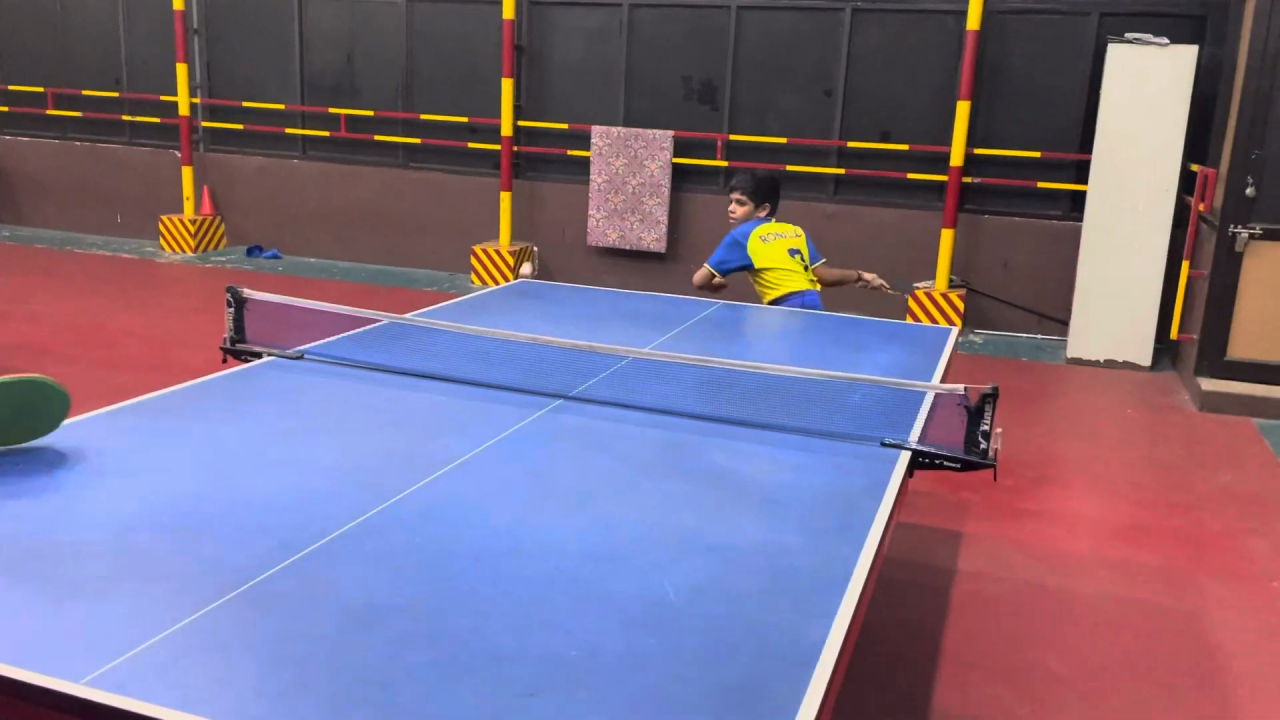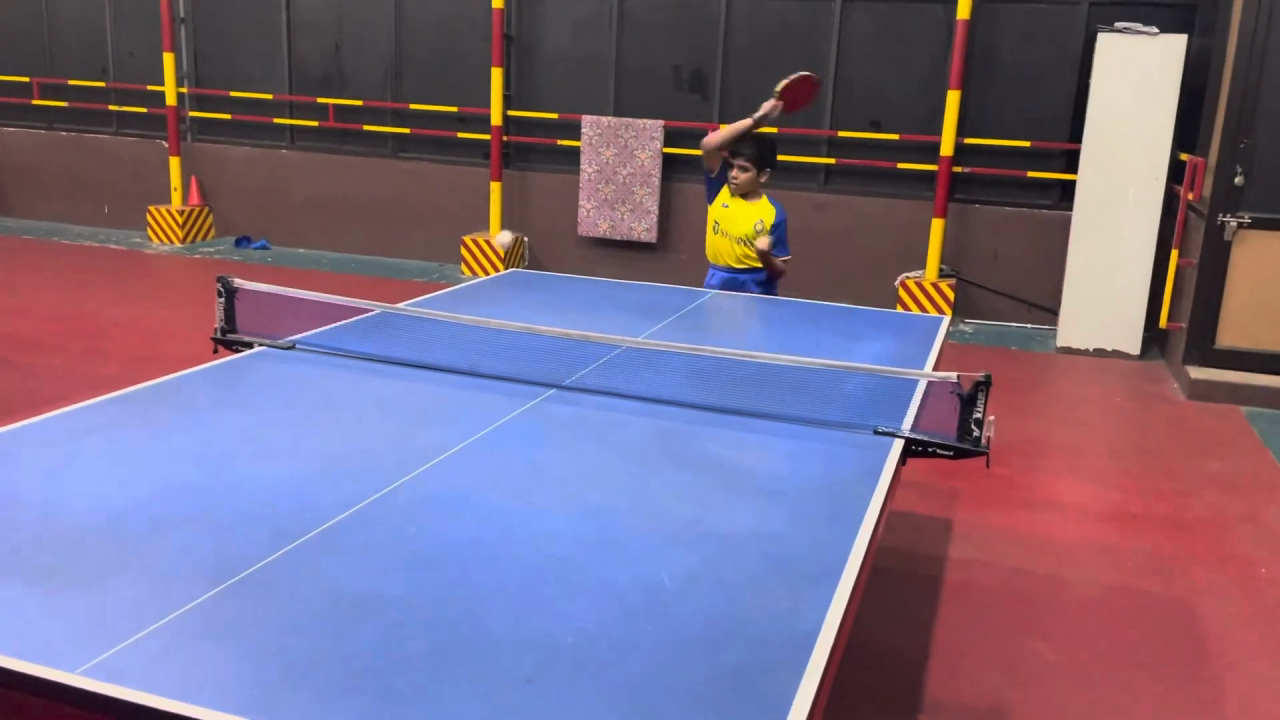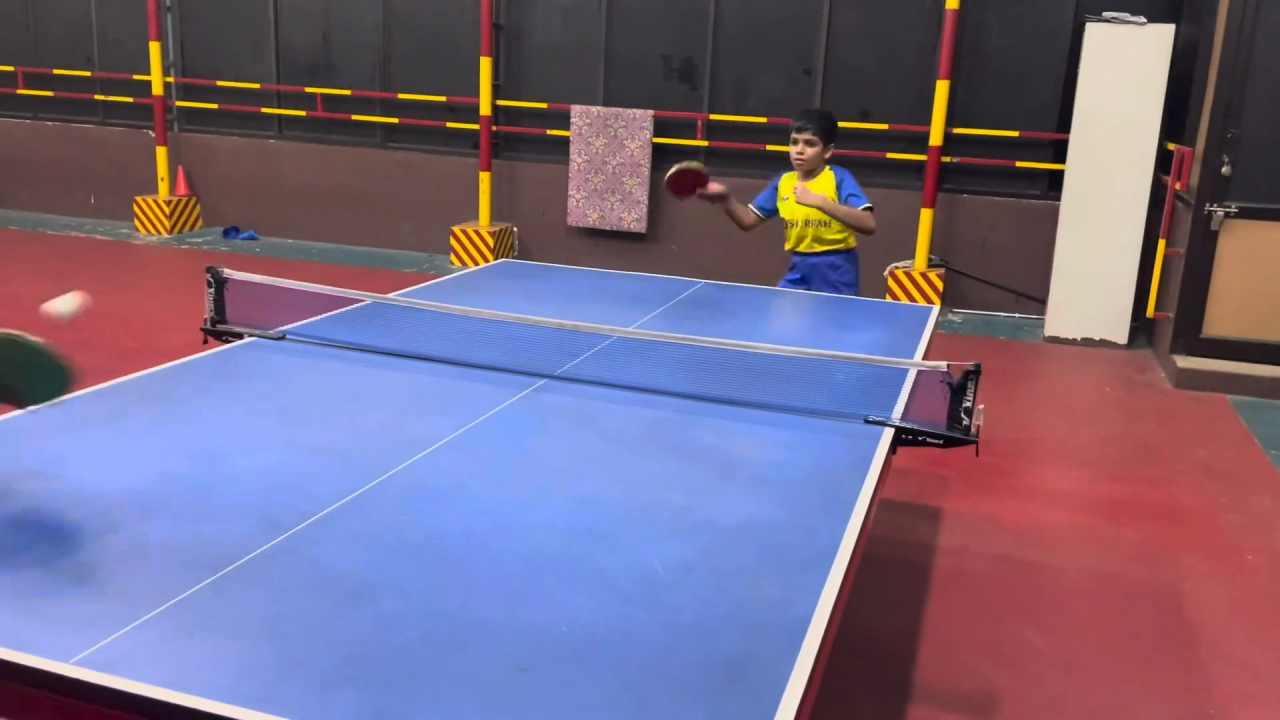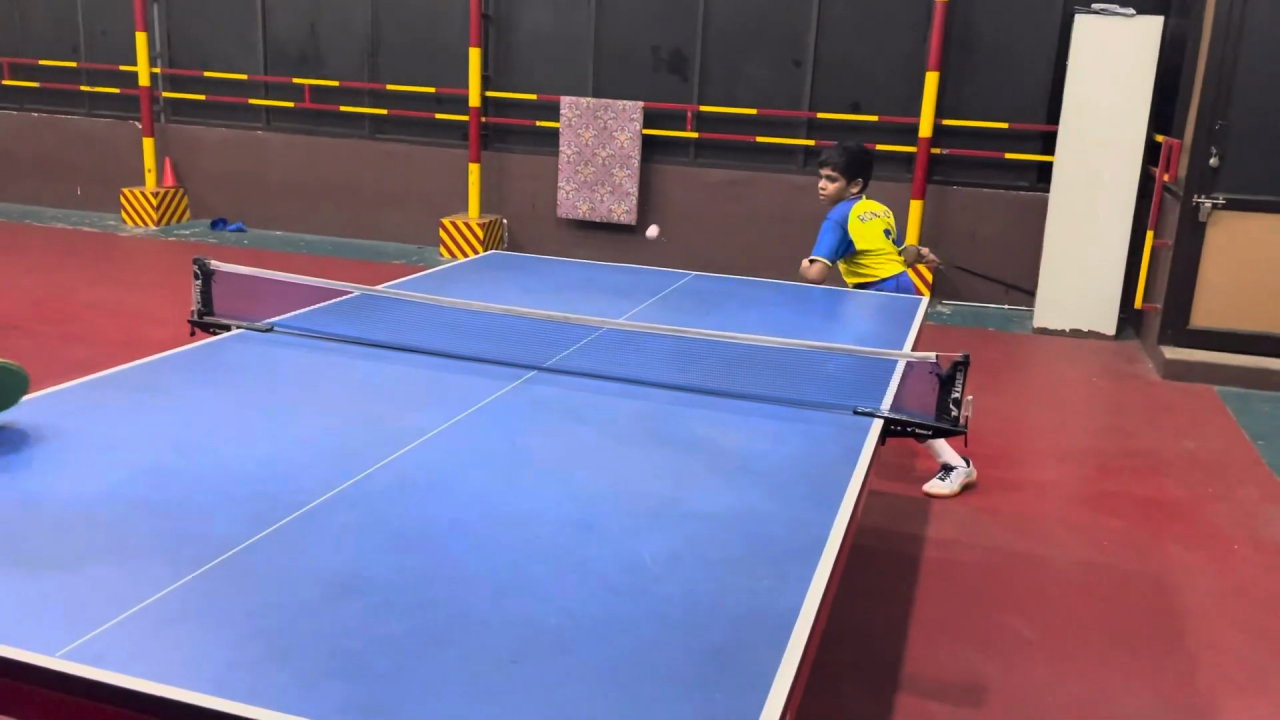
dt=0.5s
person 1, frame 1
left shoulder: (740, 235)
right shoulder: (795, 232)
left elbow: (700, 280)
right elbow: (824, 274)
left wrist: (717, 283)
right wrist: (860, 276)
right hip: (808, 308)
person 1, frame 2
left shoulder: (773, 214)
right shoulder: (721, 189)
left elbow: (778, 271)
right elbow: (708, 145)
left wrist: (765, 256)
right wrist: (755, 119)
left hip: (756, 292)
right hip: (717, 287)
person 1, frame 3
left shoulder: (840, 179)
right shoulder: (782, 183)
left elbow: (868, 225)
right elbow: (748, 220)
left wrist: (817, 201)
right wrist: (724, 197)
left hip: (838, 278)
right hip: (800, 276)
person 1, frame 4
left shoulder: (839, 218)
right shoulder: (879, 212)
left elbow: (817, 275)
right elbow: (904, 255)
left wrist: (804, 267)
right wrist: (918, 254)
right hip: (885, 299)
